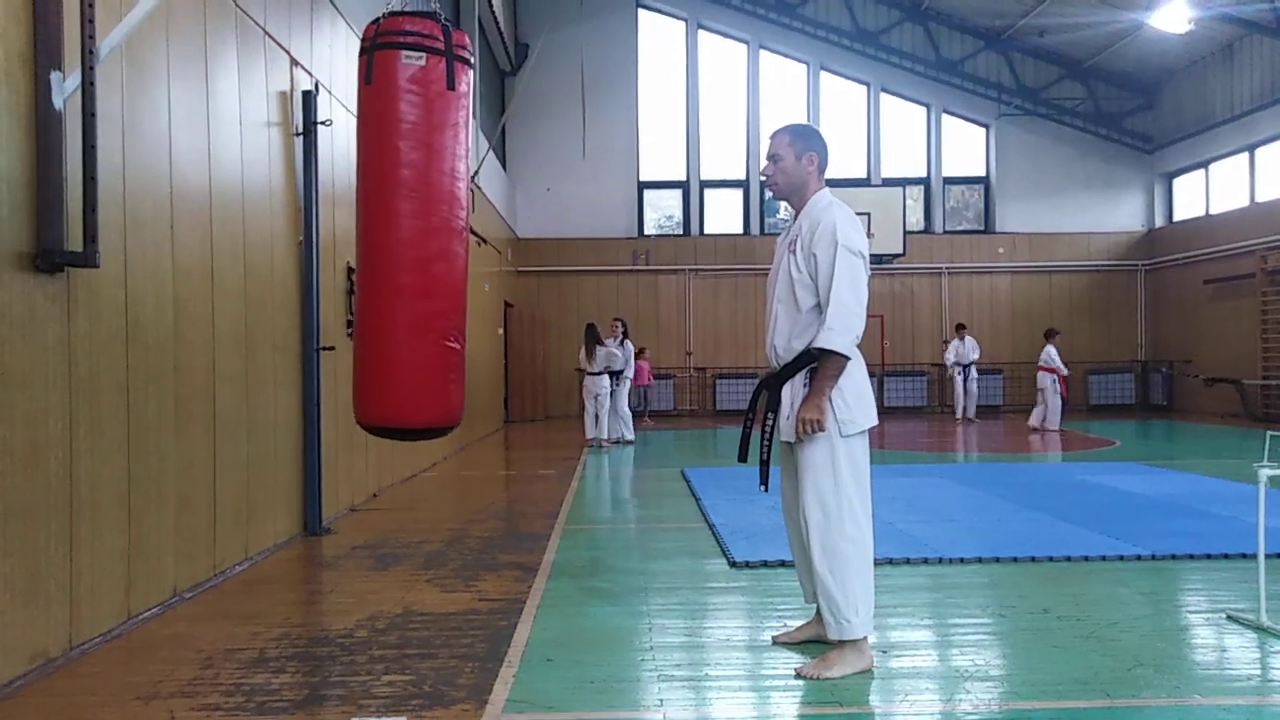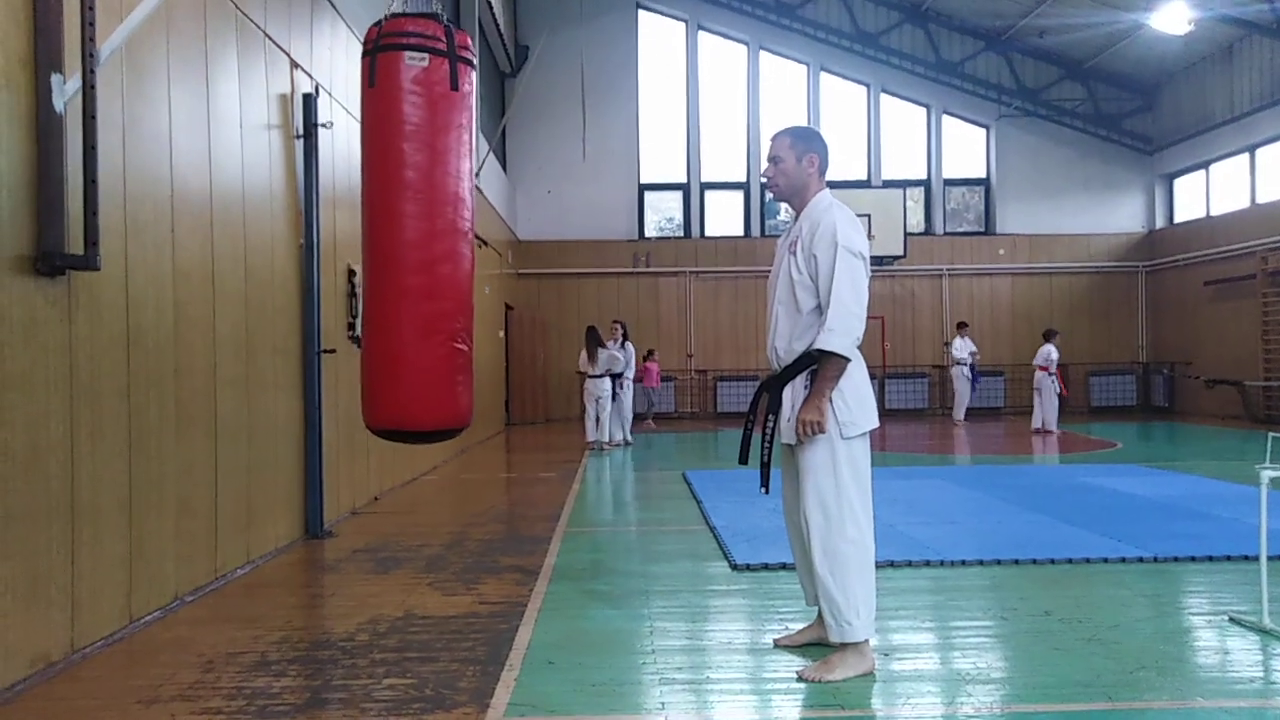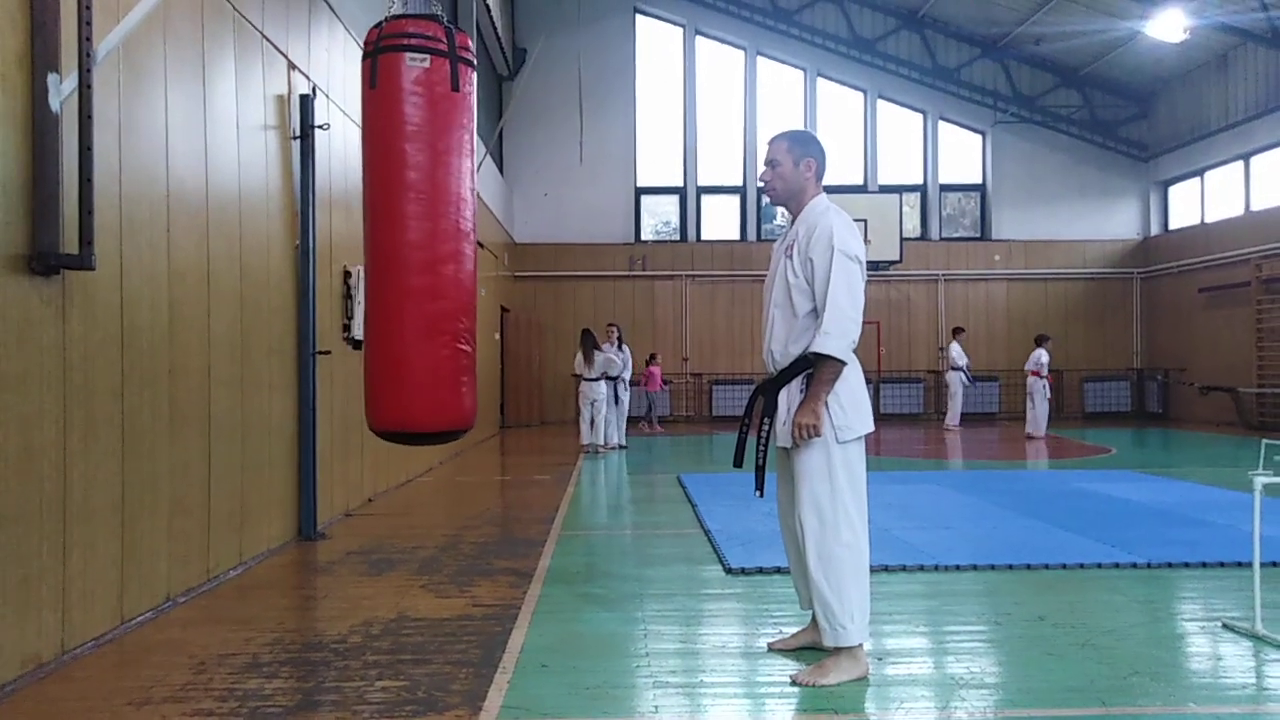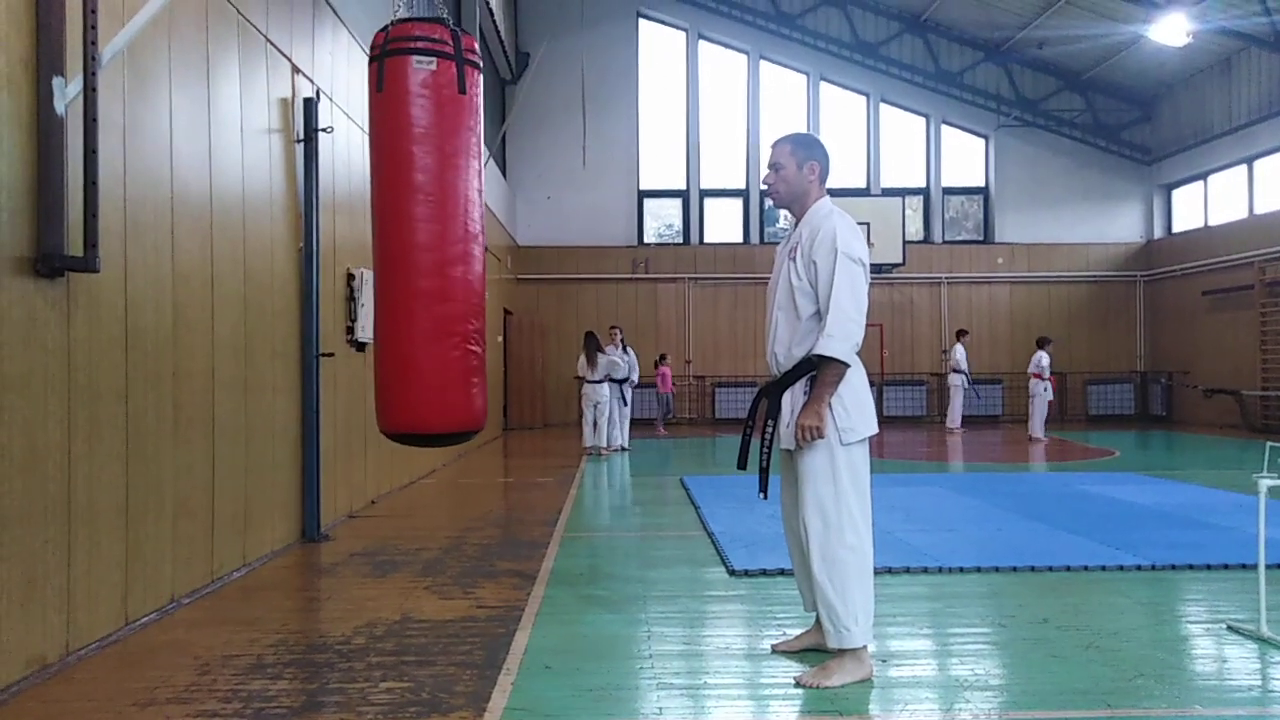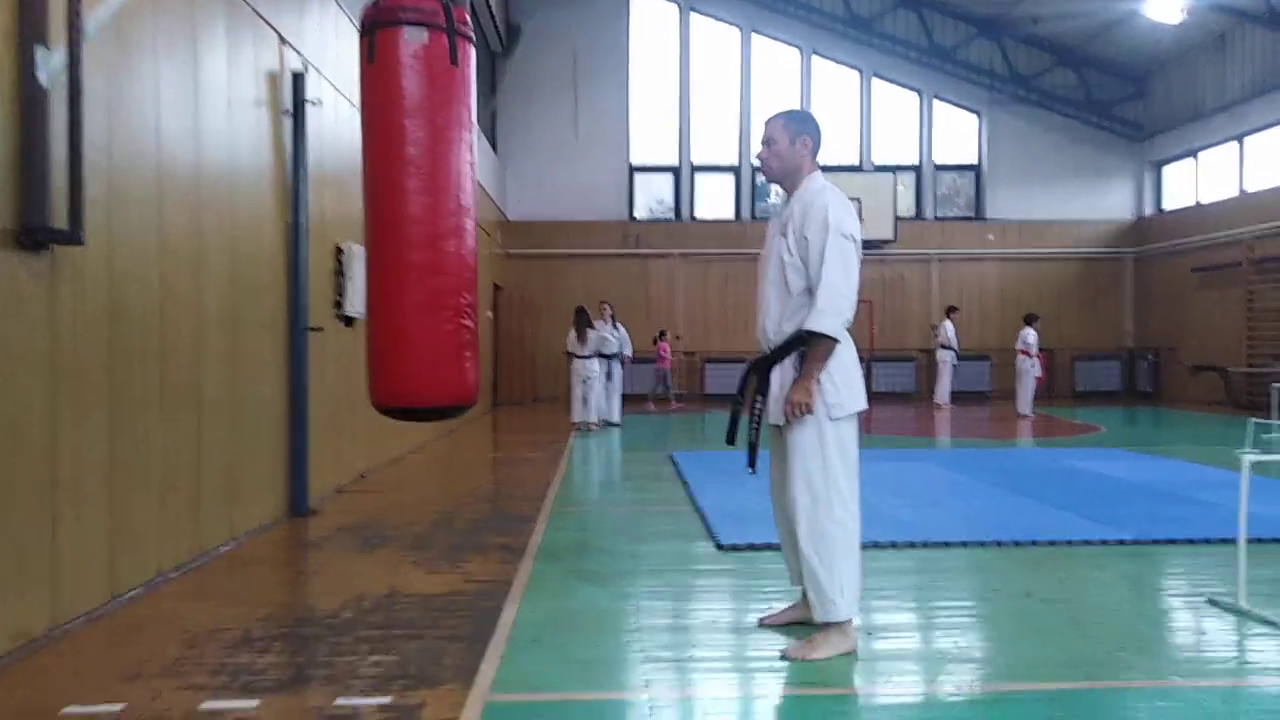
dt=0.2s
person 1, frame 1
left shoulder: (833, 223)
right shoulder: (796, 229)
left elbow: (843, 321)
left wrist: (817, 396)
right wrist: (781, 389)
left hip: (824, 392)
right hip: (798, 391)
left knee: (834, 515)
right knee: (804, 512)
left ankle: (853, 641)
right ankle: (826, 615)
person 1, frame 2
left shoulder: (834, 224)
right shoulder: (797, 231)
left elbow: (844, 322)
left wrist: (817, 398)
right wrist: (782, 390)
left hip: (827, 395)
right hip: (799, 393)
left knee: (836, 518)
right knee: (805, 513)
left ankle: (855, 644)
right ankle: (827, 618)
person 1, frame 3
left shoulder: (830, 228)
right shoulder: (793, 235)
left elbow: (840, 326)
left wrist: (813, 401)
left hip: (822, 399)
right hip: (795, 396)
left knee: (830, 522)
right knee: (800, 518)
left ankle: (848, 649)
right ankle: (821, 622)
person 1, frame 4
left shoulder: (833, 230)
right shoulder: (796, 236)
left elbow: (843, 327)
left wrist: (817, 402)
left hip: (825, 401)
right hip: (798, 398)
left knee: (833, 523)
right knee: (803, 520)
left ankle: (852, 650)
right ankle: (825, 624)
person 1, frame 5
left shoulder: (824, 206)
right shoulder: (789, 212)
left elbow: (833, 303)
left wrist: (807, 378)
left hip: (814, 376)
right hip: (787, 375)
left knee: (821, 500)
right knee: (793, 495)
left ankle: (838, 622)
right ankle: (812, 597)
